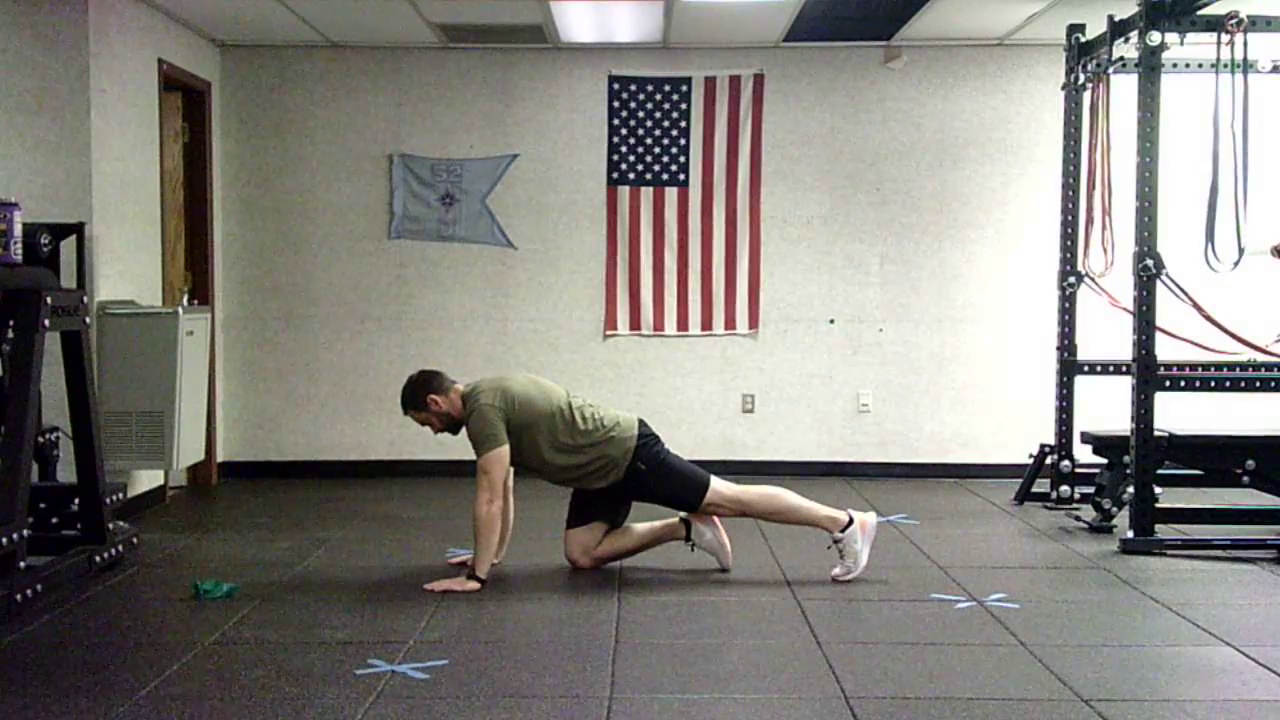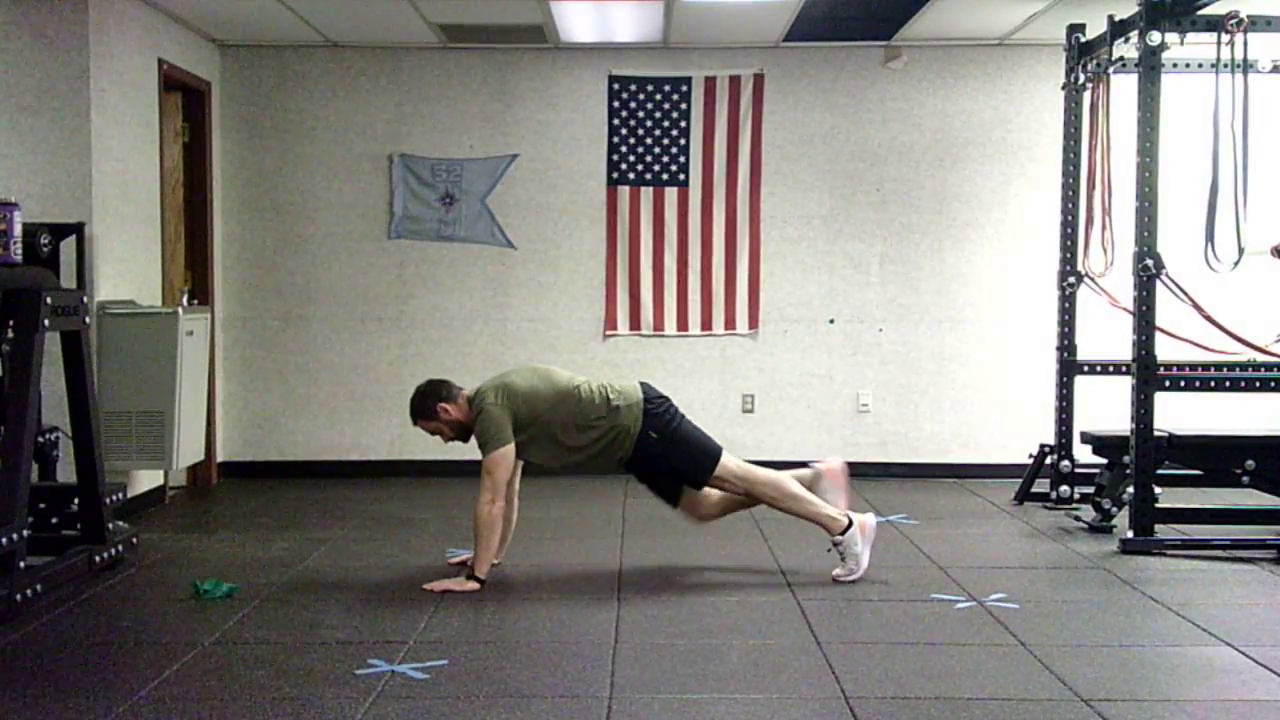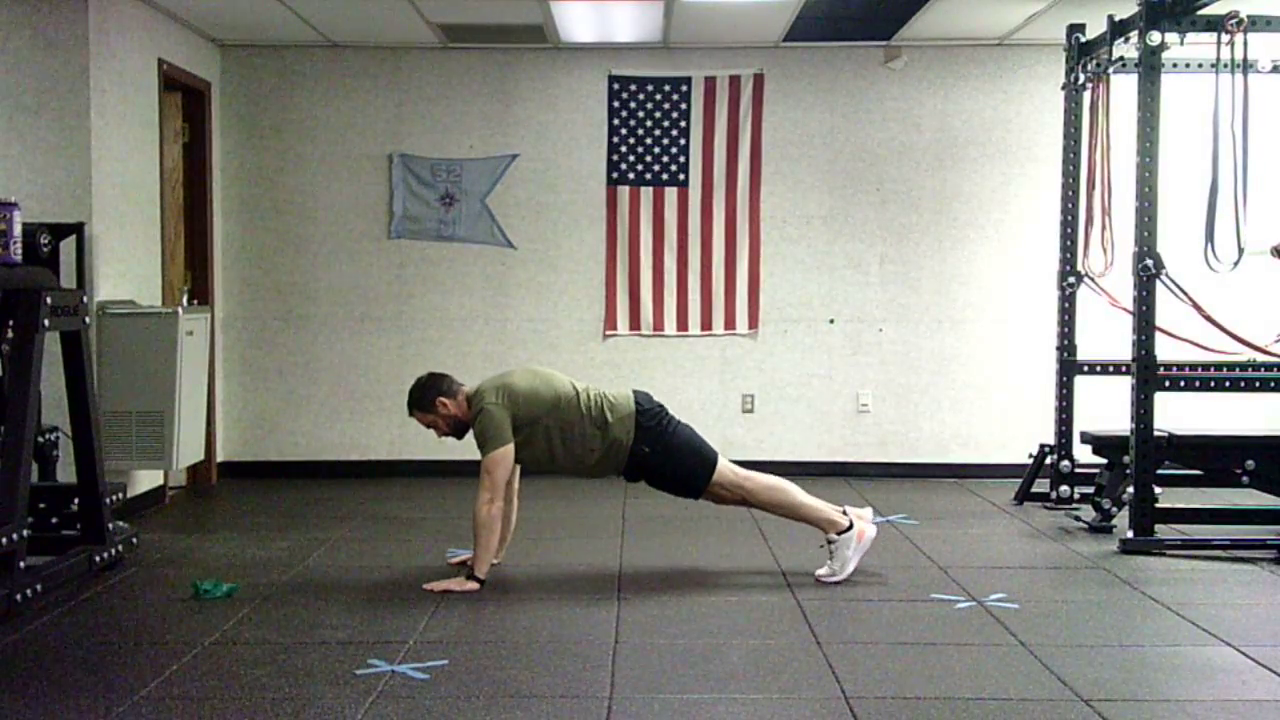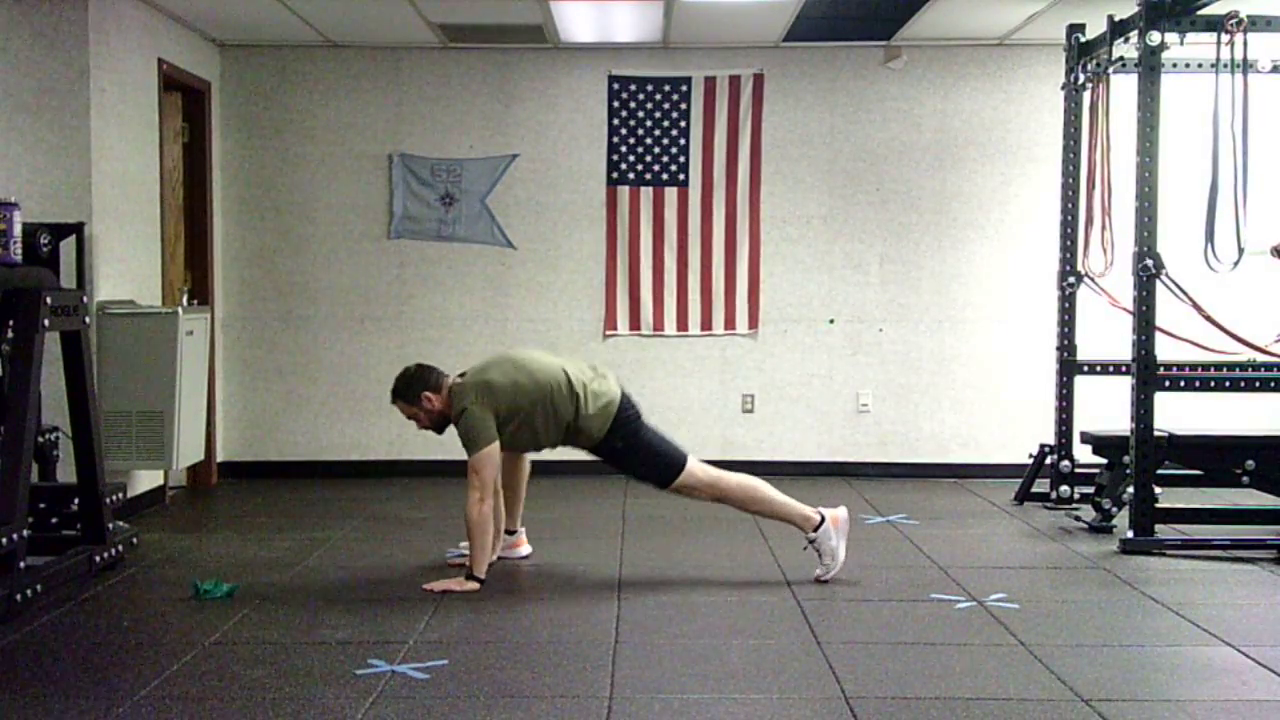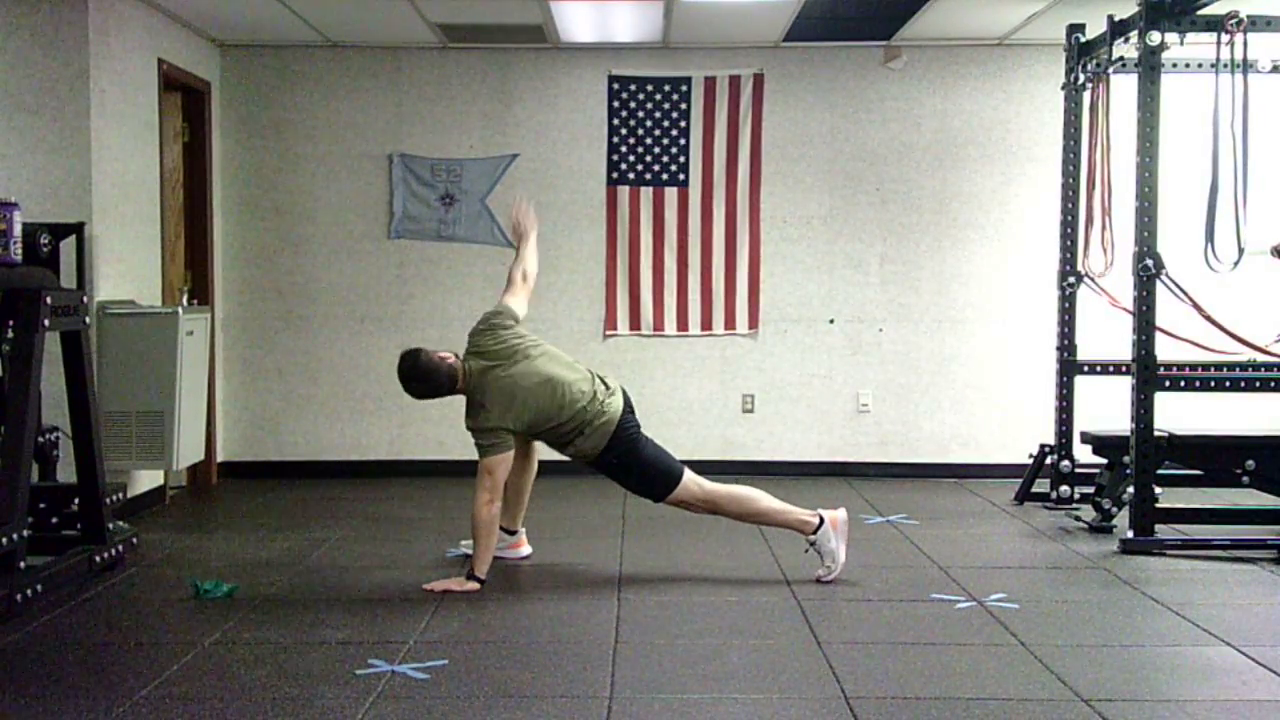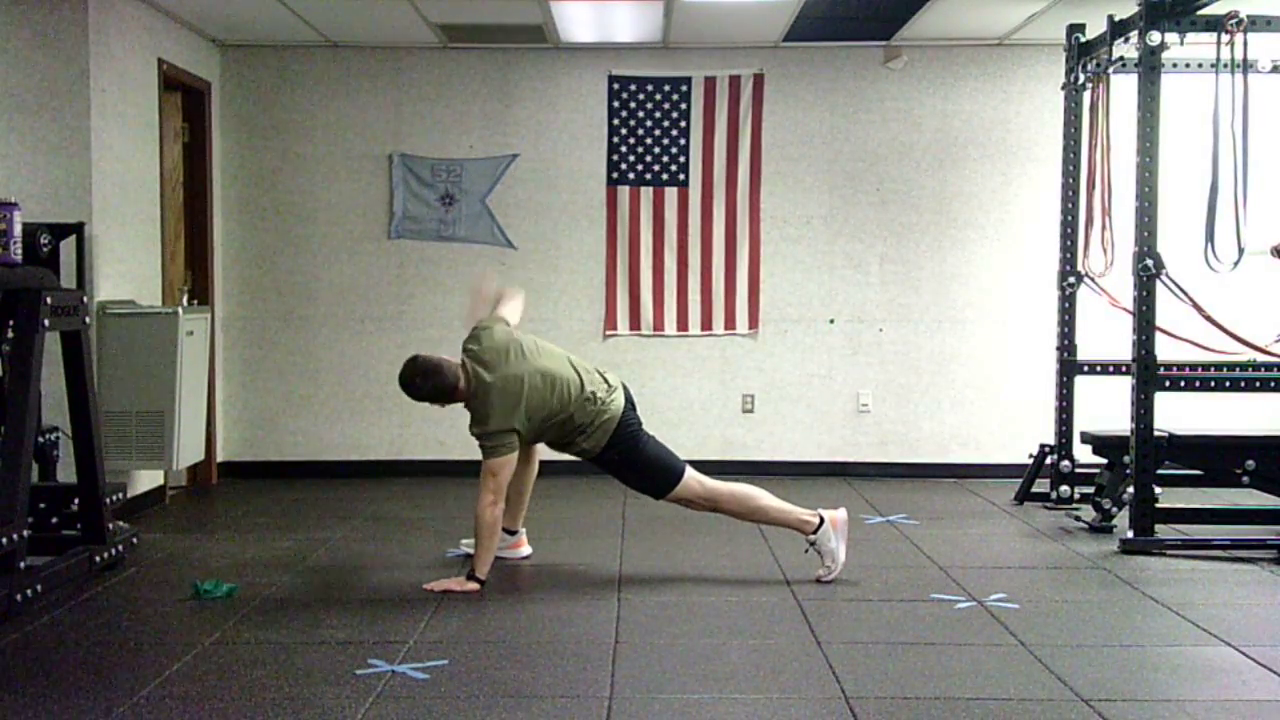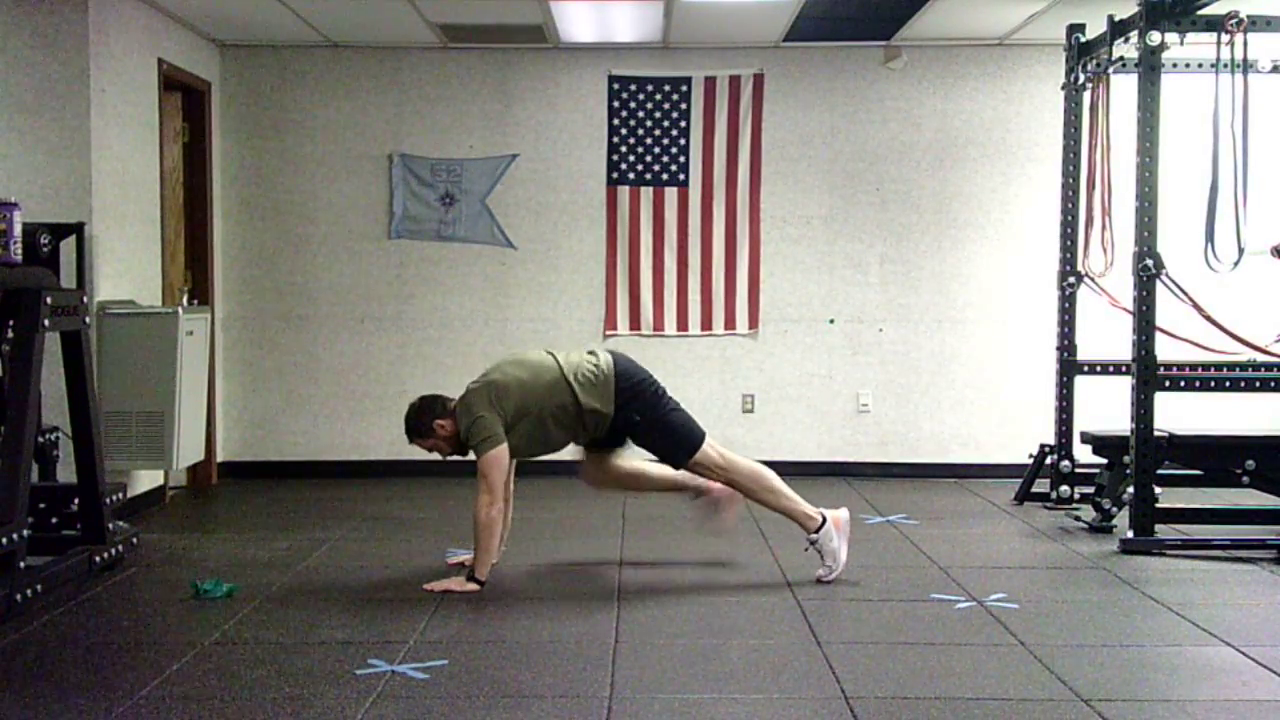
dt=0.7s
person 1, frame 1
left shoulder: (482, 410)
right shoulder: (490, 397)
left elbow: (490, 498)
right elbow: (504, 491)
left wrist: (476, 576)
right wrist: (492, 553)
left hip: (627, 454)
right hip: (608, 463)
left knee: (729, 498)
right knee: (582, 556)
left ankle: (846, 524)
right ankle: (687, 529)
person 1, frame 2
left shoulder: (489, 410)
right shoulder: (499, 401)
left elbow: (492, 498)
right elbow: (509, 490)
left wrist: (475, 576)
right wrist: (493, 553)
left hip: (640, 422)
right hip: (631, 430)
left knee: (735, 477)
right knee: (703, 504)
left ankle: (846, 527)
right ankle: (816, 477)
person 1, frame 3
left shoulder: (489, 411)
right shoulder: (497, 400)
left elbow: (491, 499)
right elbow: (508, 489)
left wrist: (475, 576)
right wrist: (492, 553)
left hip: (636, 432)
right hip: (630, 430)
left knee: (734, 484)
right knee: (727, 491)
left ankle: (844, 528)
right ankle: (845, 516)
person 1, frame 4
left shoulder: (468, 407)
right shoulder: (471, 385)
left elbow: (480, 495)
right elbow: (490, 486)
left wrist: (475, 574)
right wrist: (493, 543)
left hip: (605, 421)
right hip: (596, 397)
left knee: (702, 481)
right knee: (507, 442)
left ankle: (819, 521)
right ankle: (510, 536)
person 1, frame 5
left shoulder: (490, 415)
right shoulder: (488, 338)
left elbow: (488, 498)
right elbow: (523, 281)
left wrist: (475, 577)
right wrist: (527, 233)
left hip: (608, 442)
right hip: (605, 396)
left knee: (703, 497)
left ankle: (817, 526)
right ankle: (511, 537)
person 1, frame 6
left shoulder: (493, 408)
right shoulder: (482, 341)
left elbow: (494, 493)
right elbow: (513, 301)
left wrist: (476, 574)
right wrist: (491, 296)
left hip: (606, 433)
right hip: (605, 392)
left knee: (703, 494)
left ankle: (818, 525)
right ankle: (512, 535)
person 1, frame 7
left shoulder: (477, 416)
right shoulder: (488, 405)
left elbow: (490, 497)
right elbow: (504, 490)
left wrist: (476, 576)
right wrist: (488, 554)
left hip: (617, 390)
right hip: (607, 376)
left knee: (715, 462)
right knee: (599, 470)
left ankle: (820, 524)
right ankle: (707, 488)
